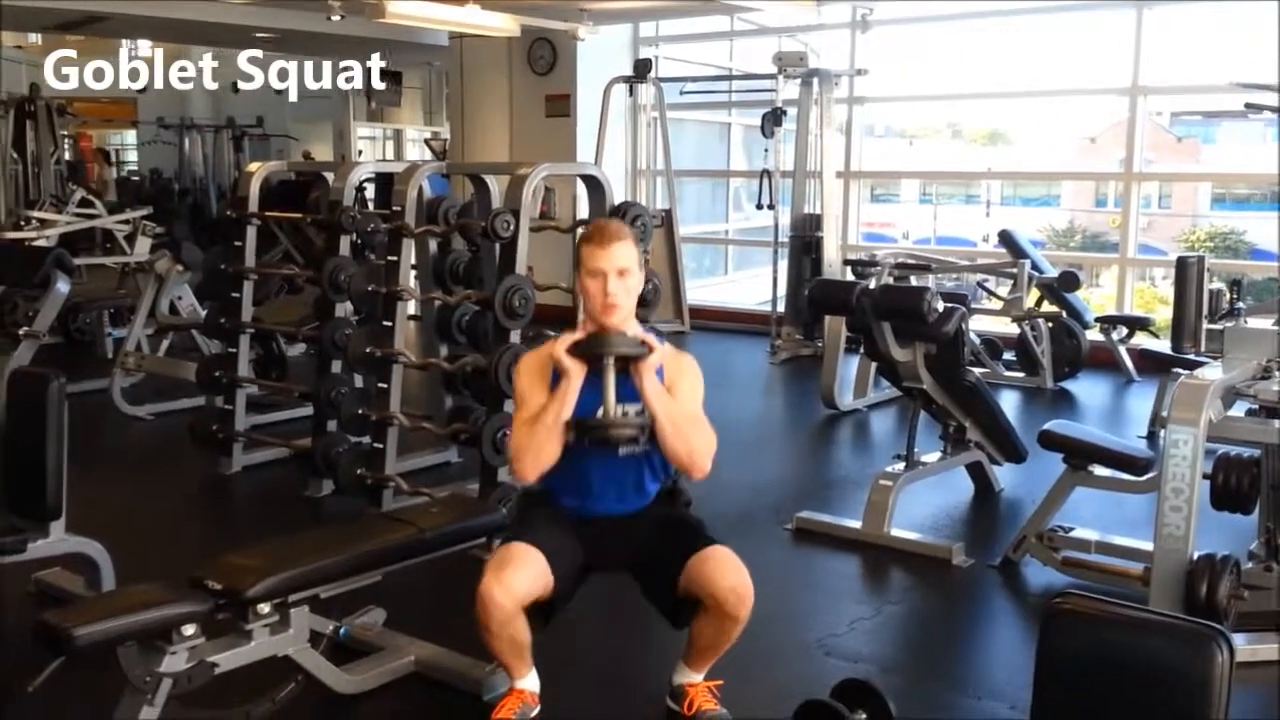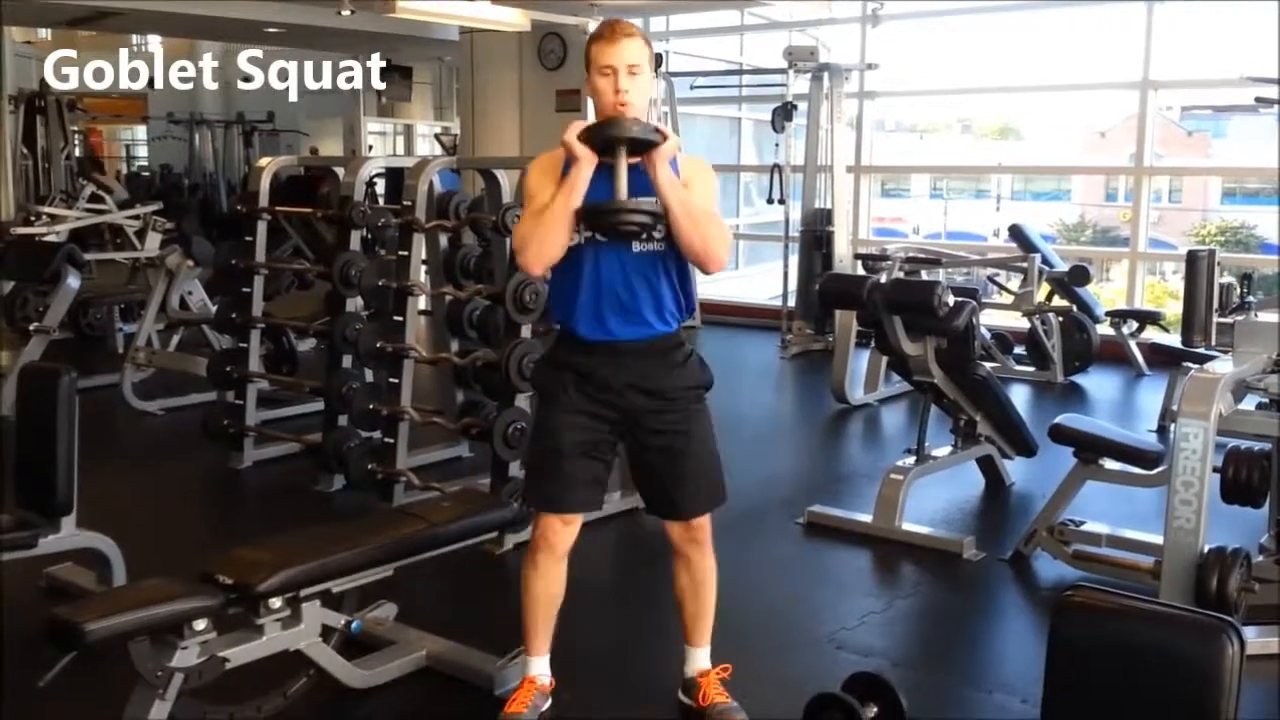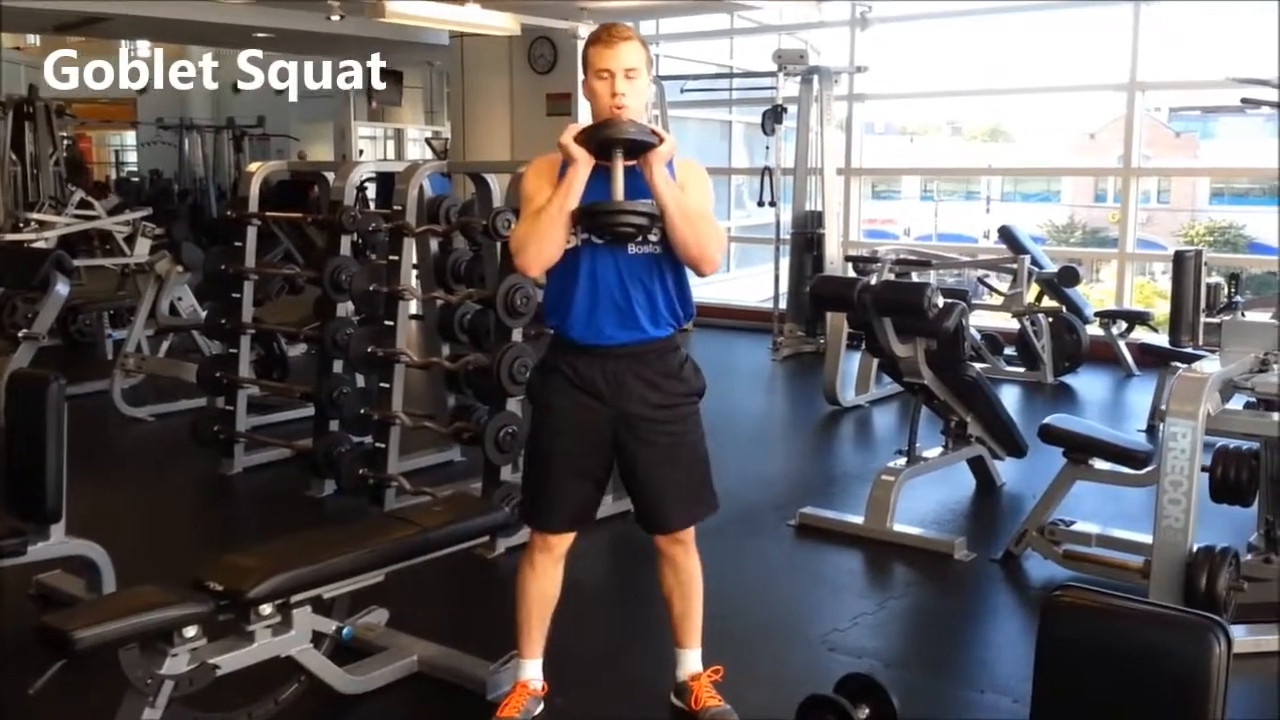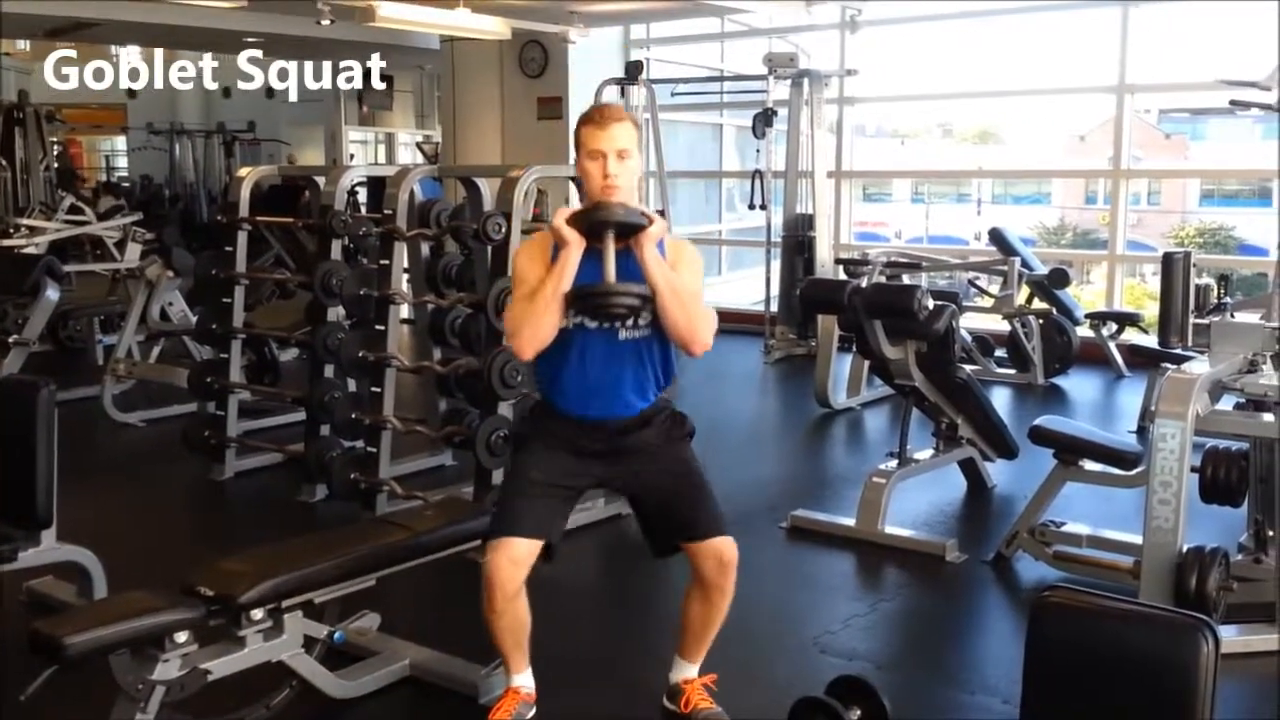
dt=0.5s
person 1, frame 1
left shoulder: (674, 364)
right shoulder: (543, 363)
left elbow: (698, 465)
right elbow: (526, 470)
left wrist: (647, 379)
right wrist: (571, 380)
left hip: (650, 515)
right hip: (564, 516)
left knee: (733, 592)
right knee: (497, 595)
person 1, frame 2
left shoulder: (688, 167)
right shoulder: (553, 166)
left elbow: (713, 257)
right elbow: (533, 259)
left wrist: (660, 170)
right wrist: (582, 167)
left hip: (663, 367)
right hip: (580, 368)
left knee: (691, 531)
right knee: (552, 535)
person 1, frame 3
left shoulder: (683, 170)
right shoulder: (550, 169)
left elbow: (707, 259)
right elbow: (530, 260)
left wrist: (656, 172)
right wrist: (580, 169)
left hip: (657, 371)
right hip: (574, 372)
left knee: (676, 536)
right knee: (549, 538)
person 1, frame 4
left shoulder: (674, 250)
right shoulder: (541, 249)
left elbow: (698, 339)
right elbow: (524, 344)
left wrist: (647, 252)
right wrist: (572, 250)
left hip: (647, 430)
right hip: (561, 432)
left knee: (719, 558)
right knee: (503, 567)
